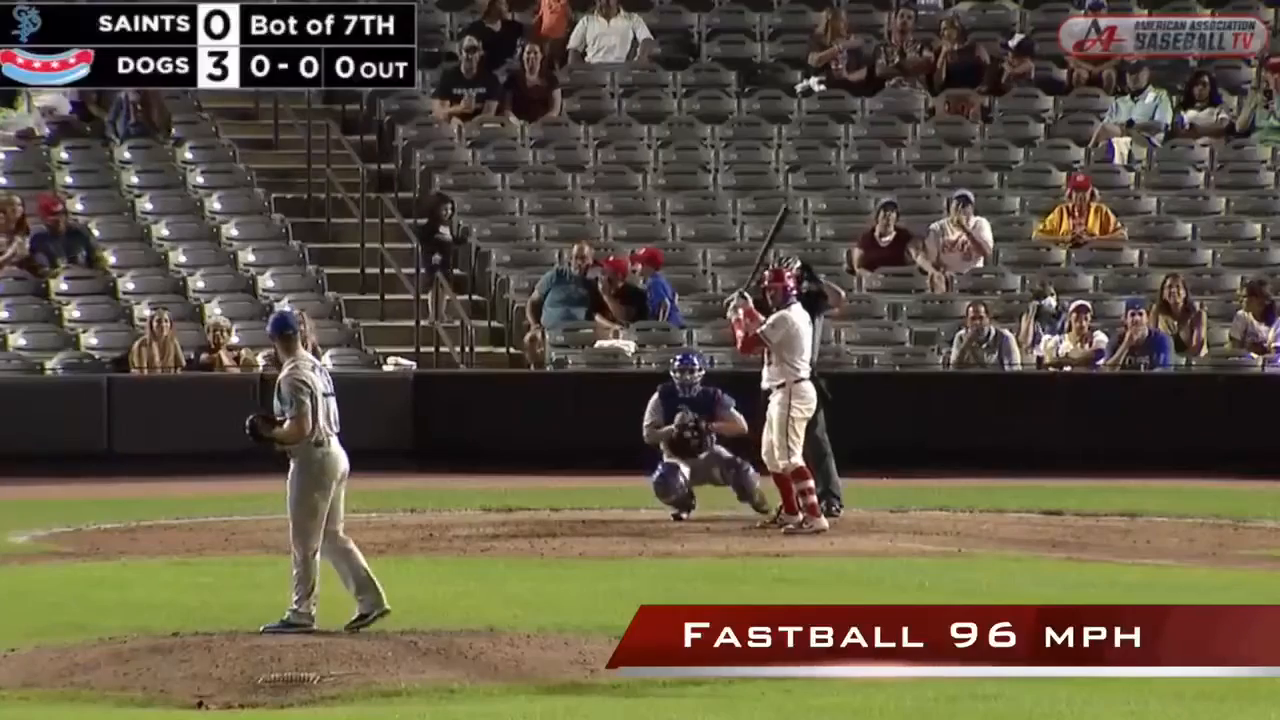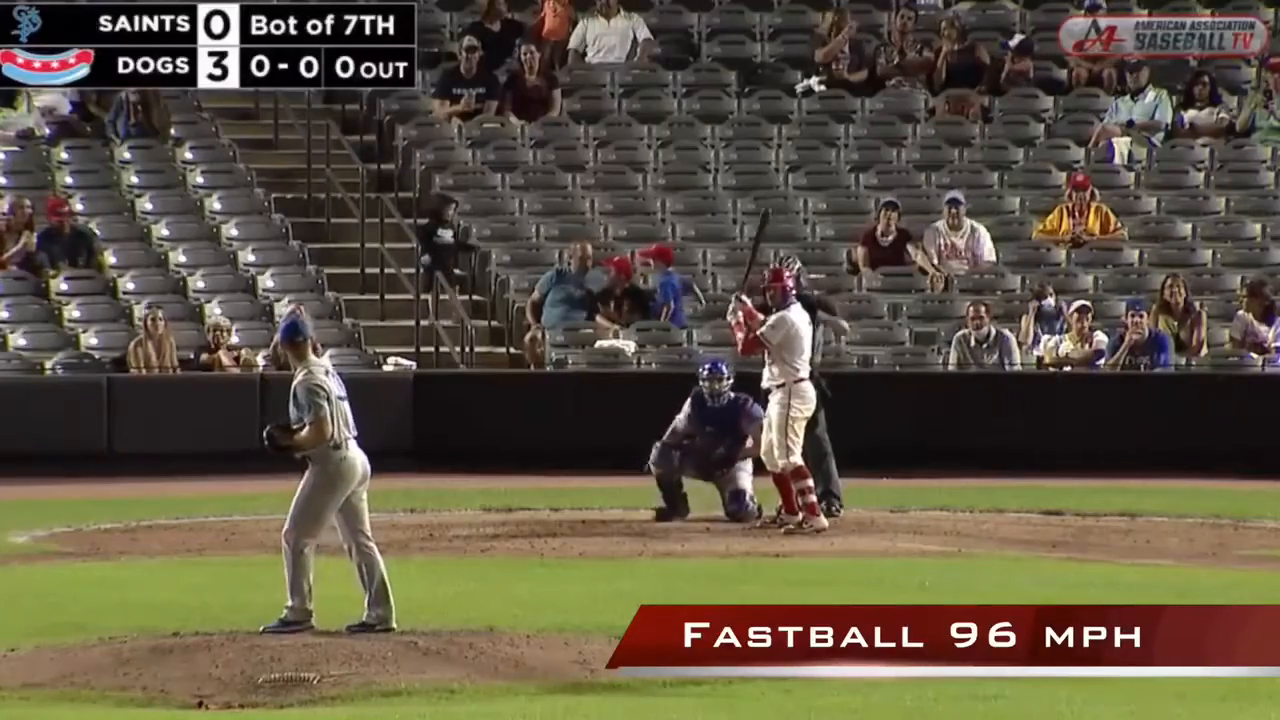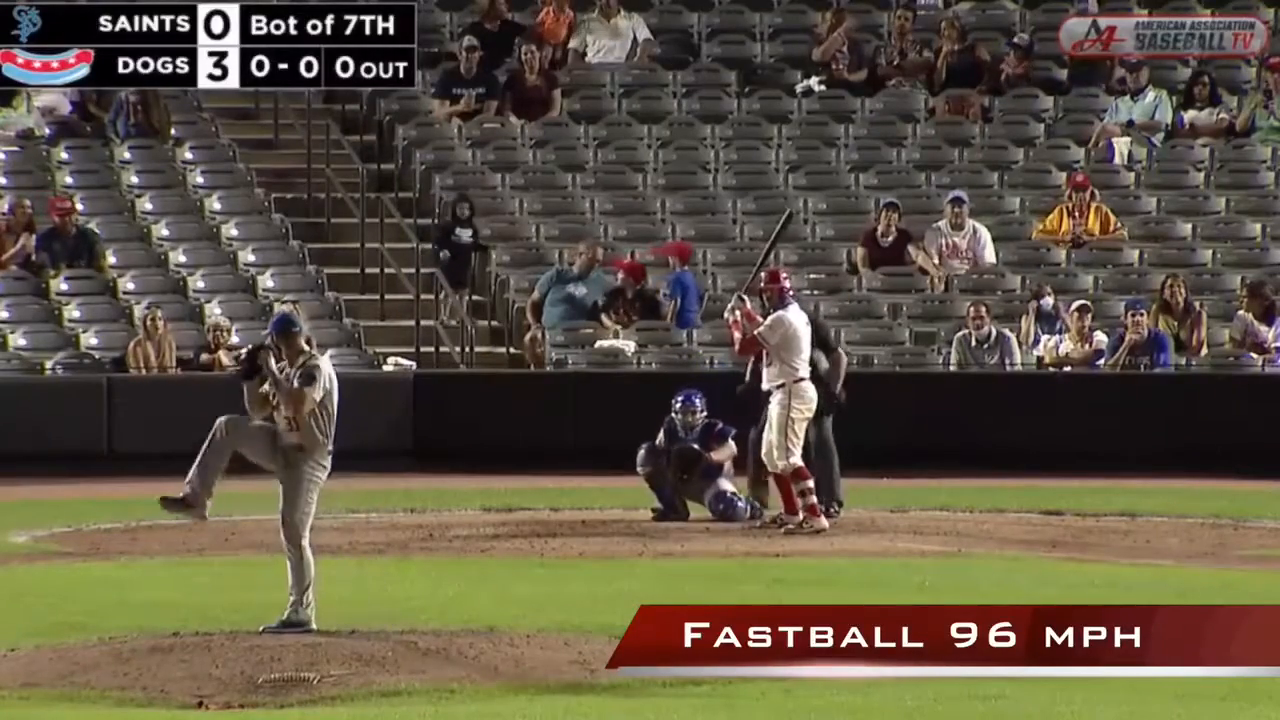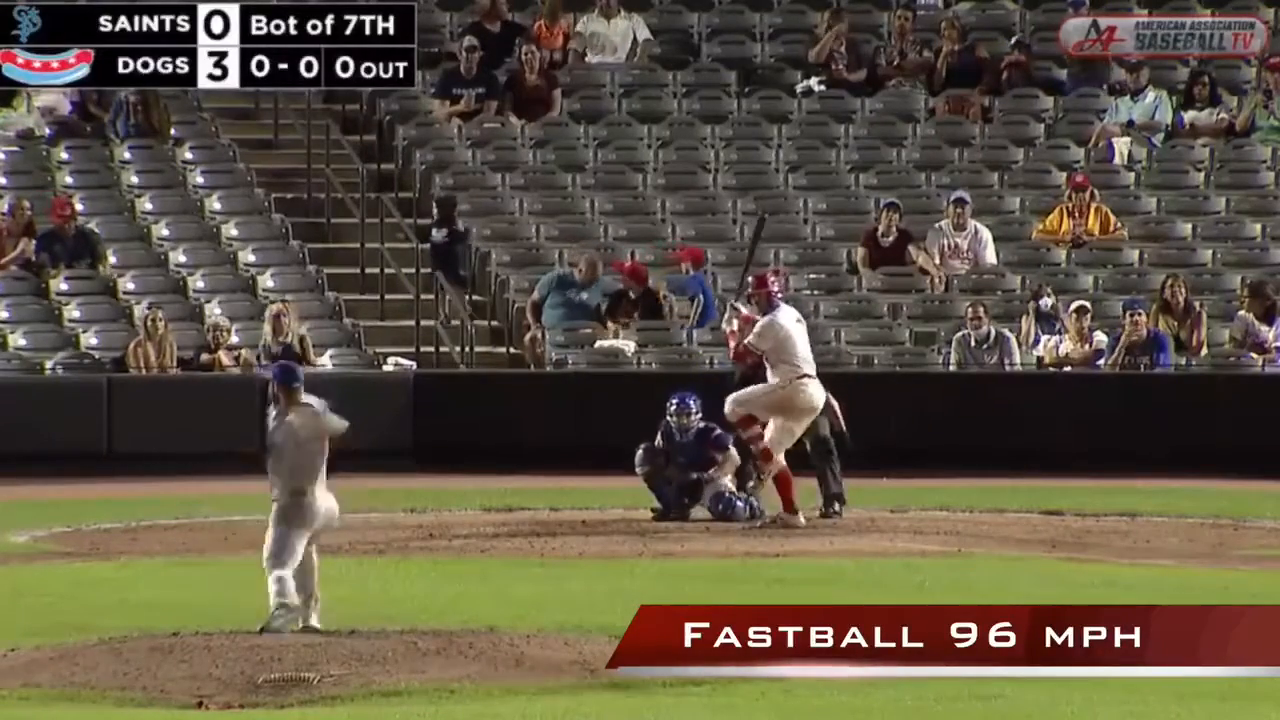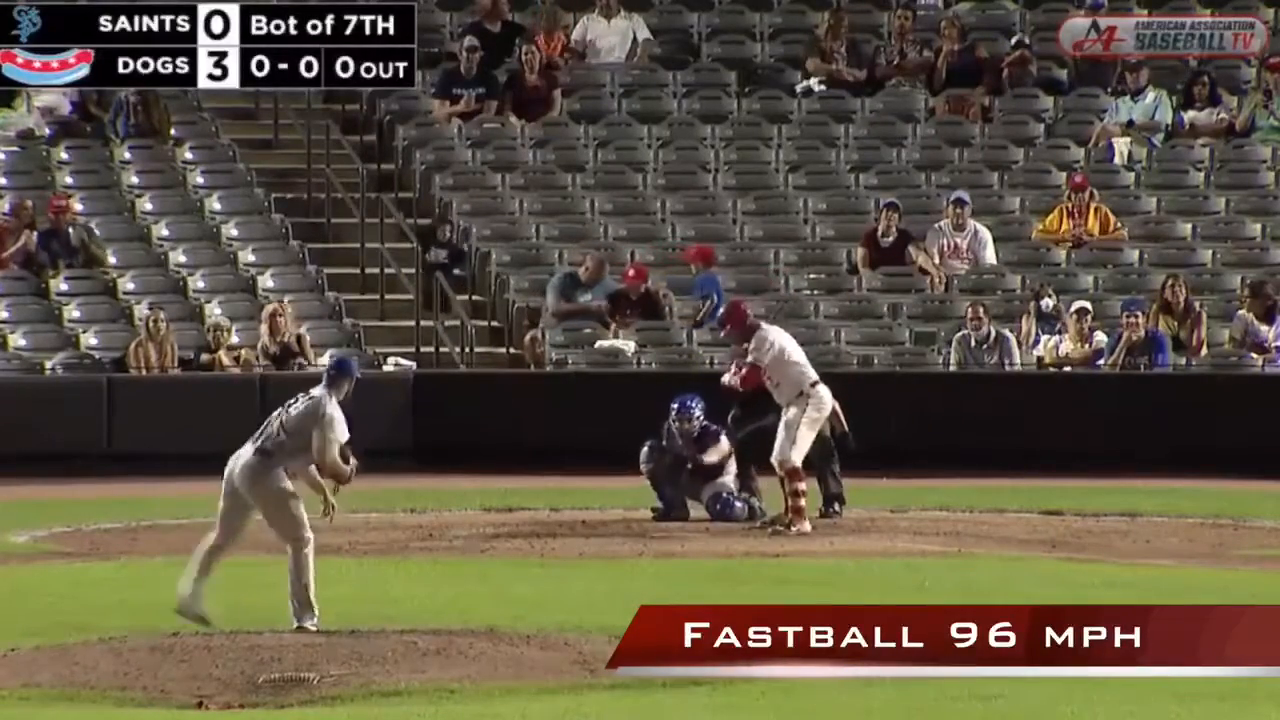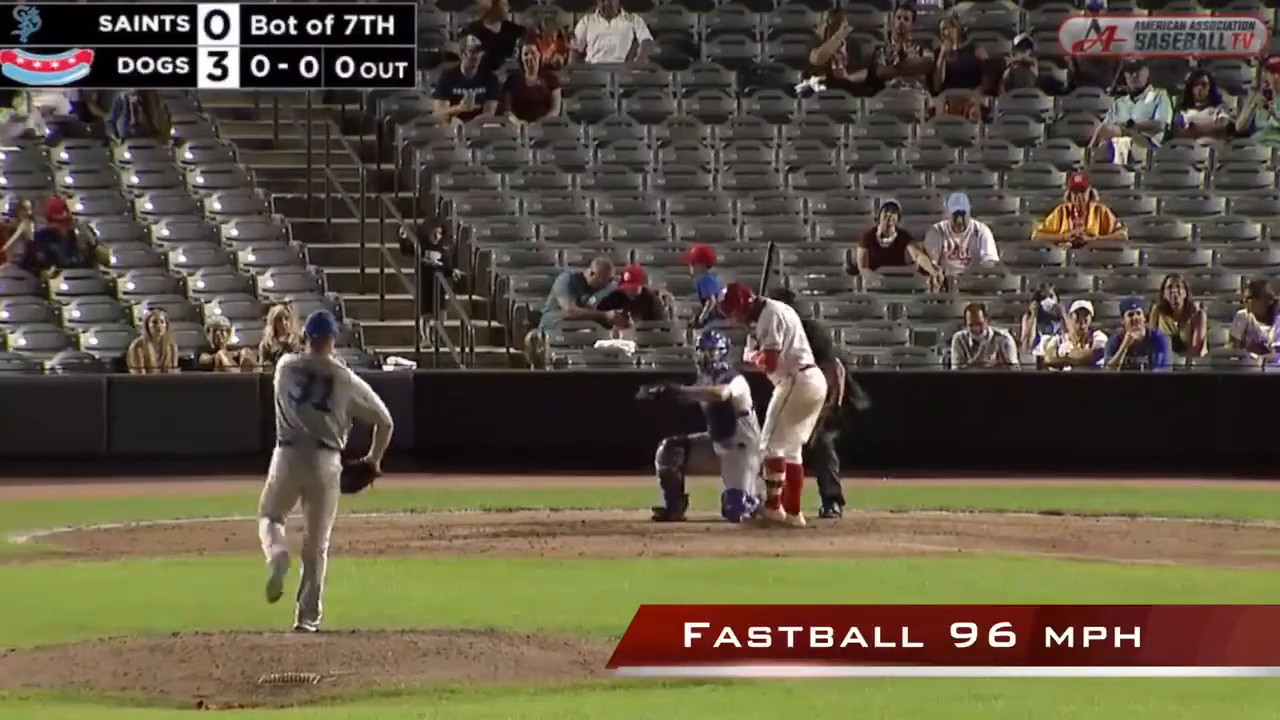
dt=0.7s
person 1, frame 1
left shoulder: (292, 375)
right shoulder: (317, 367)
left elbow: (301, 428)
left wrist: (272, 432)
right wrist: (280, 427)
left hip: (313, 460)
right hip: (334, 454)
left knee: (304, 542)
right knee: (332, 536)
left ankle: (301, 615)
right ankle: (371, 600)
person 1, frame 2
left shoulder: (306, 381)
right shoulder: (327, 371)
left elbow: (321, 432)
left wrist: (290, 441)
right wrist: (295, 434)
left hip: (332, 465)
right hip: (354, 459)
left knee: (296, 537)
right knee: (360, 540)
left ankle: (298, 613)
right ankle: (380, 614)
person 1, frame 3
left shoulder: (315, 368)
right shoulder: (283, 367)
left elbow: (295, 407)
right elbow: (258, 413)
left wrist: (267, 373)
right wrist: (252, 377)
left hip: (308, 459)
right hip: (279, 448)
left knee: (293, 537)
right knee: (226, 426)
left ankle: (300, 616)
right ankle: (196, 498)
person 1, frame 4
left shoulder: (296, 421)
right shoulder: (310, 406)
left hip: (295, 507)
right hip: (318, 504)
left knee: (279, 563)
right knee: (302, 547)
left ankle: (285, 608)
right ankle: (306, 614)
person 1, frame 5
left shoulder: (304, 400)
right shoulder: (329, 413)
right elbow: (325, 459)
left wrist: (324, 492)
right wrist: (345, 472)
left hip: (239, 464)
right hip: (263, 476)
left knee: (224, 536)
right knee: (301, 543)
left ankle: (191, 599)
right ankle: (305, 618)
person 1, frame 6
left shoulder: (286, 365)
right shoulder: (349, 381)
right elbow: (385, 423)
right wrist: (373, 459)
left hip: (288, 457)
right hip: (325, 462)
left knee: (269, 517)
right knee: (316, 544)
left ankle: (277, 556)
right ankle: (308, 617)
person 2, frame 1
left shoulder: (784, 317)
right shoulder: (797, 314)
left elbow: (745, 345)
right elbow: (766, 330)
left wrist: (737, 317)
right wrist: (748, 310)
left hip: (791, 394)
right hip: (783, 394)
left knee: (789, 457)
right knee: (772, 456)
left ankle: (815, 518)
right ankle: (791, 513)
person 2, frame 2
left shoulder: (784, 318)
right shoulder: (797, 314)
left elbow: (746, 348)
right elbow: (766, 329)
left wrist: (736, 320)
right wrist: (747, 310)
left hip: (791, 394)
right hip: (782, 393)
left knee: (788, 457)
right knee: (771, 455)
left ankle: (814, 516)
right ankle: (791, 513)
person 2, frame 3
left shoulder: (781, 318)
right shoulder: (796, 315)
left elbow: (743, 348)
right elbow: (765, 333)
left wrist: (733, 319)
right wrist: (746, 312)
left hip: (791, 393)
right hip: (786, 393)
left knee: (788, 457)
right knee: (772, 455)
left ankle: (815, 517)
right ankle: (792, 513)
person 2, frame 4
left shoulder: (771, 323)
right shoulder: (790, 314)
left elbow: (739, 356)
left wrist: (731, 328)
right wrist: (744, 317)
left hip: (796, 389)
right hip: (811, 392)
left knee: (735, 406)
right knee: (773, 448)
left ankle: (766, 463)
right ankle: (791, 513)
person 2, frame 5
left shoulder: (763, 338)
right shoulder: (763, 336)
left elbow: (748, 381)
right elbow: (758, 373)
left wrist: (729, 378)
right wrist: (737, 371)
left hip: (810, 399)
right hip: (797, 401)
left knee: (787, 456)
right knee: (781, 459)
left ankle: (799, 519)
right ankle: (791, 513)
person 2, frame 6
left shoulder: (769, 315)
right shoulder: (776, 309)
left elbow: (769, 363)
left wrist: (752, 355)
right wrist: (755, 352)
left hip: (797, 381)
right hip: (811, 380)
left knee: (772, 444)
right knee: (789, 448)
left ankle: (773, 508)
right ankle: (793, 512)
